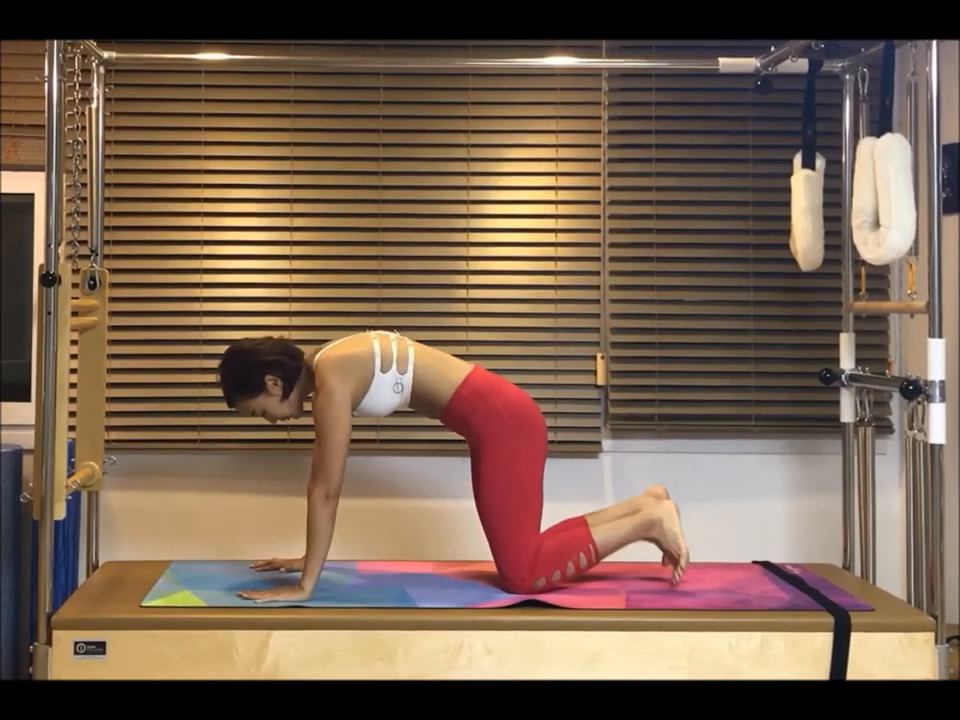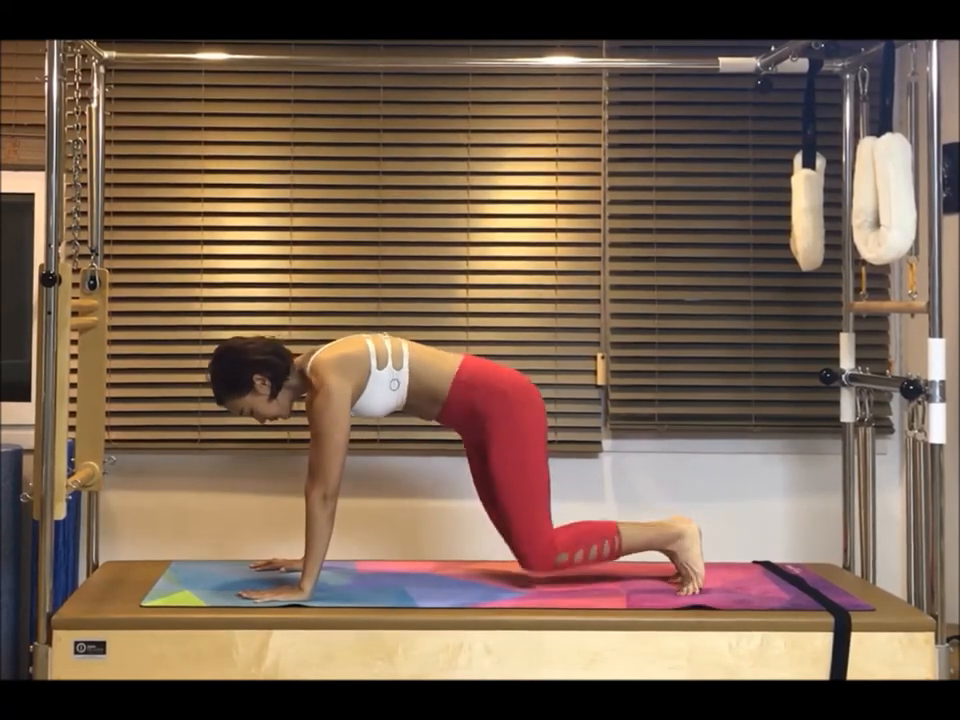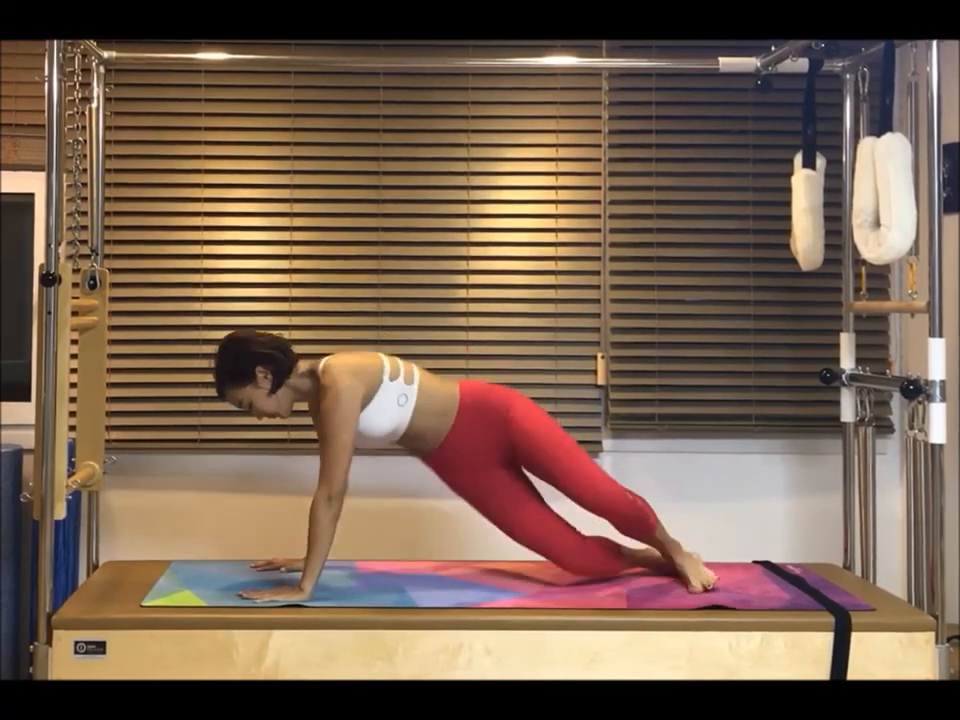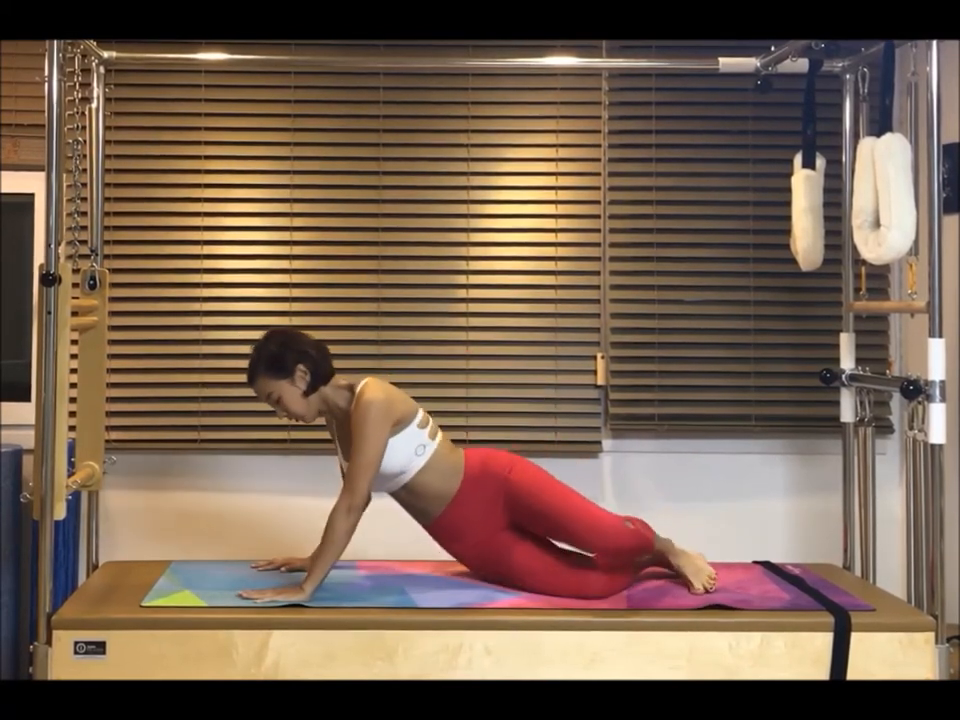
dt=0.4s
person 1, frame 1
left shoulder: (330, 379)
right shoulder: (328, 365)
left elbow: (326, 491)
right elbow: (323, 483)
left wrist: (305, 586)
right wrist: (307, 558)
left hip: (500, 419)
right hip: (494, 417)
left knee: (522, 575)
right knee: (520, 555)
left ankle: (647, 521)
right ankle: (643, 507)
person 1, frame 2
left shoulder: (328, 379)
right shoulder: (316, 378)
left elbow: (325, 493)
right elbow: (317, 482)
left wrist: (305, 586)
right wrist: (306, 558)
left hip: (501, 401)
right hip: (480, 415)
left knee: (537, 552)
right knee: (531, 546)
left ankle: (671, 534)
right ankle: (664, 536)
person 1, frame 3
left shoulder: (339, 381)
right shoulder: (319, 397)
left elbow: (330, 494)
right elbow: (331, 490)
left wrist: (305, 586)
right wrist: (307, 559)
left hip: (496, 413)
right hip: (459, 458)
left knee: (597, 493)
right knee: (574, 556)
left ankle: (674, 549)
right ankle: (652, 558)
person 1, frame 4
left shoulder: (372, 400)
right shoulder: (338, 418)
left elbow: (351, 504)
right elbow: (355, 503)
left wrist: (306, 589)
right wrist: (313, 560)
left hip: (494, 481)
right hip: (467, 535)
left knee: (607, 534)
left ankle: (669, 551)
right ankle: (650, 562)
